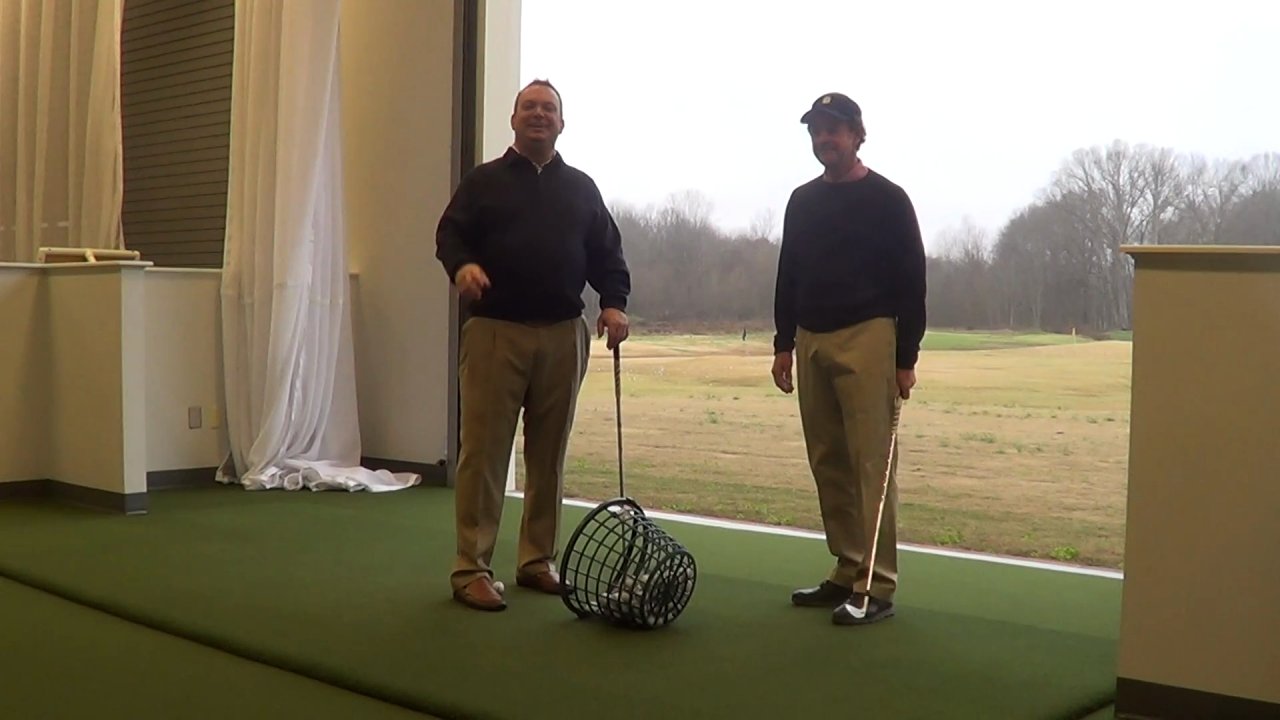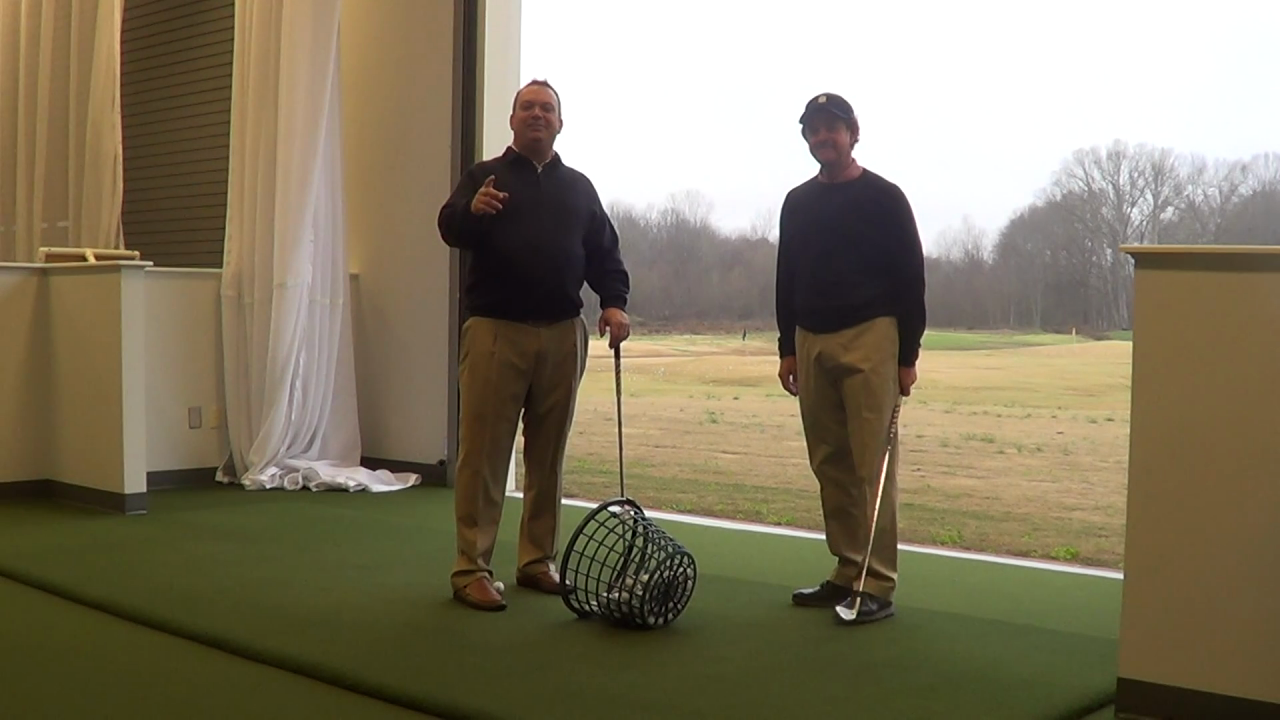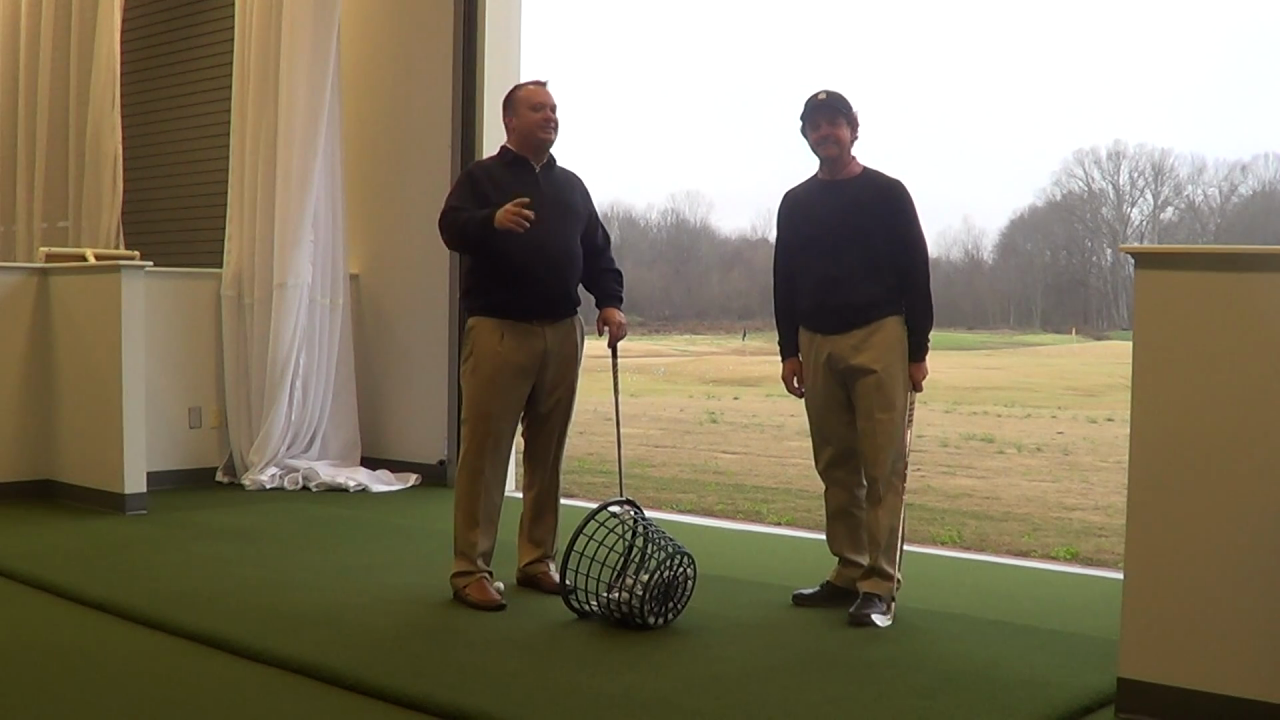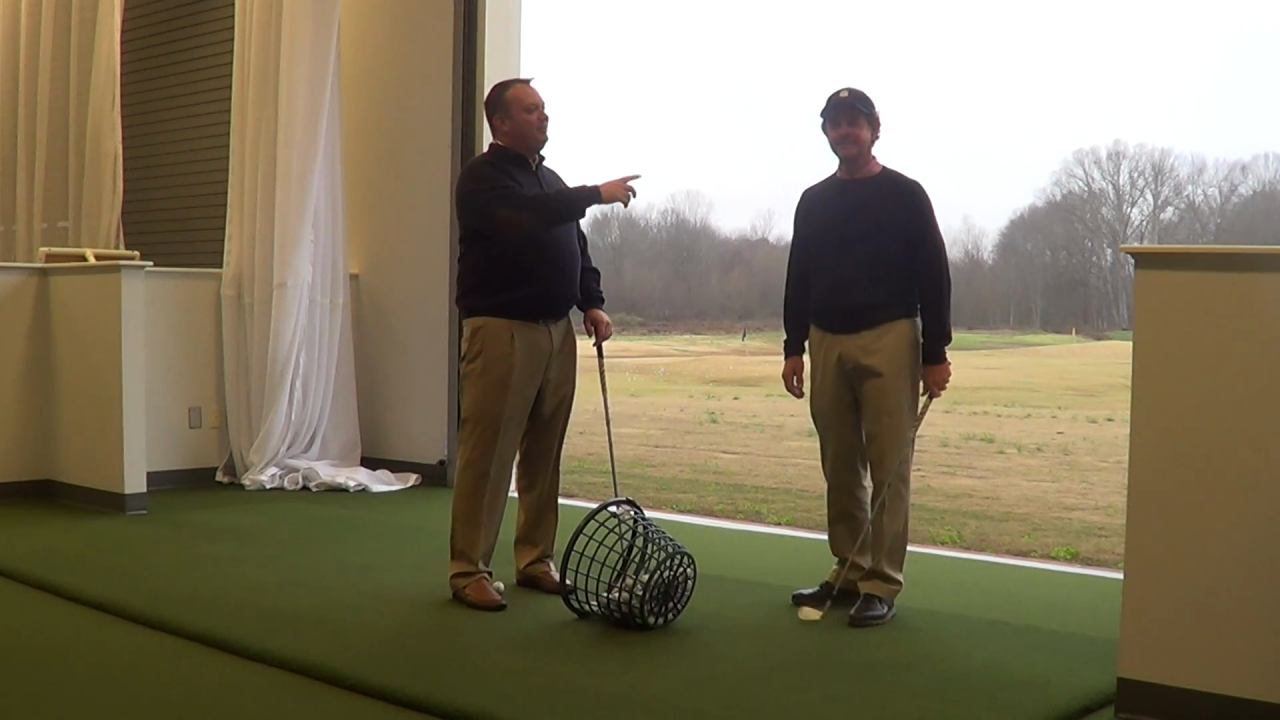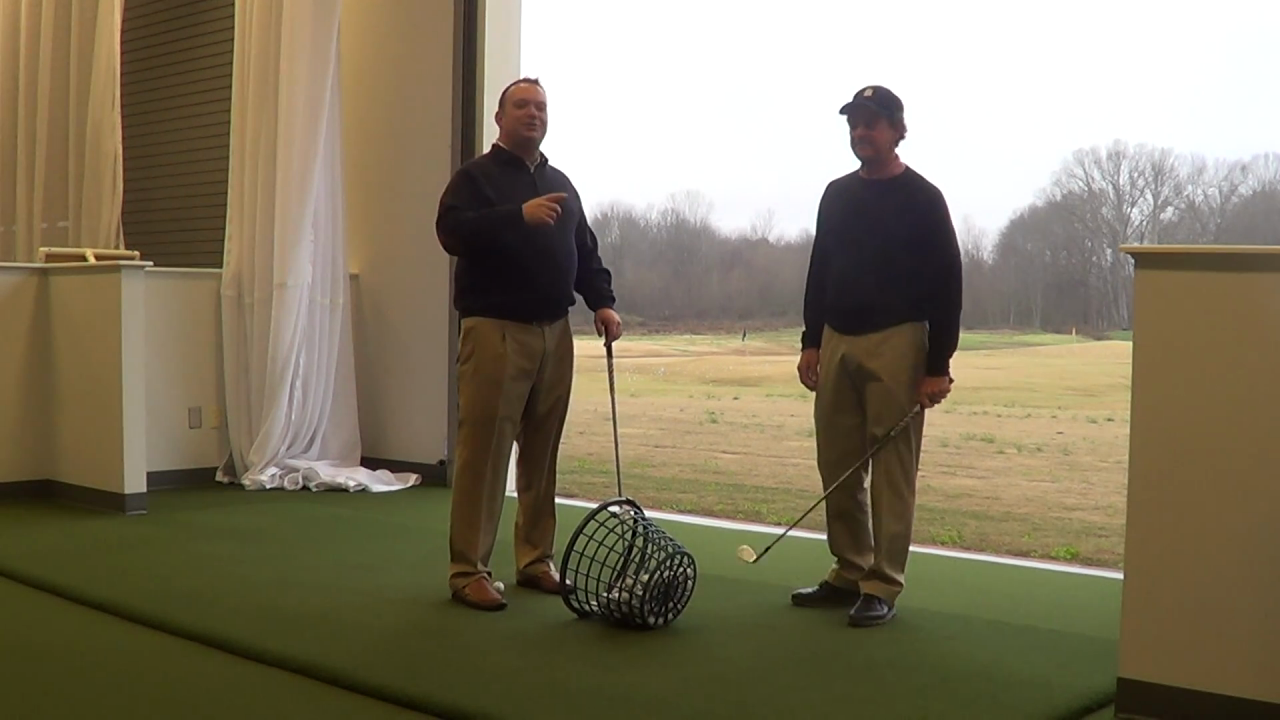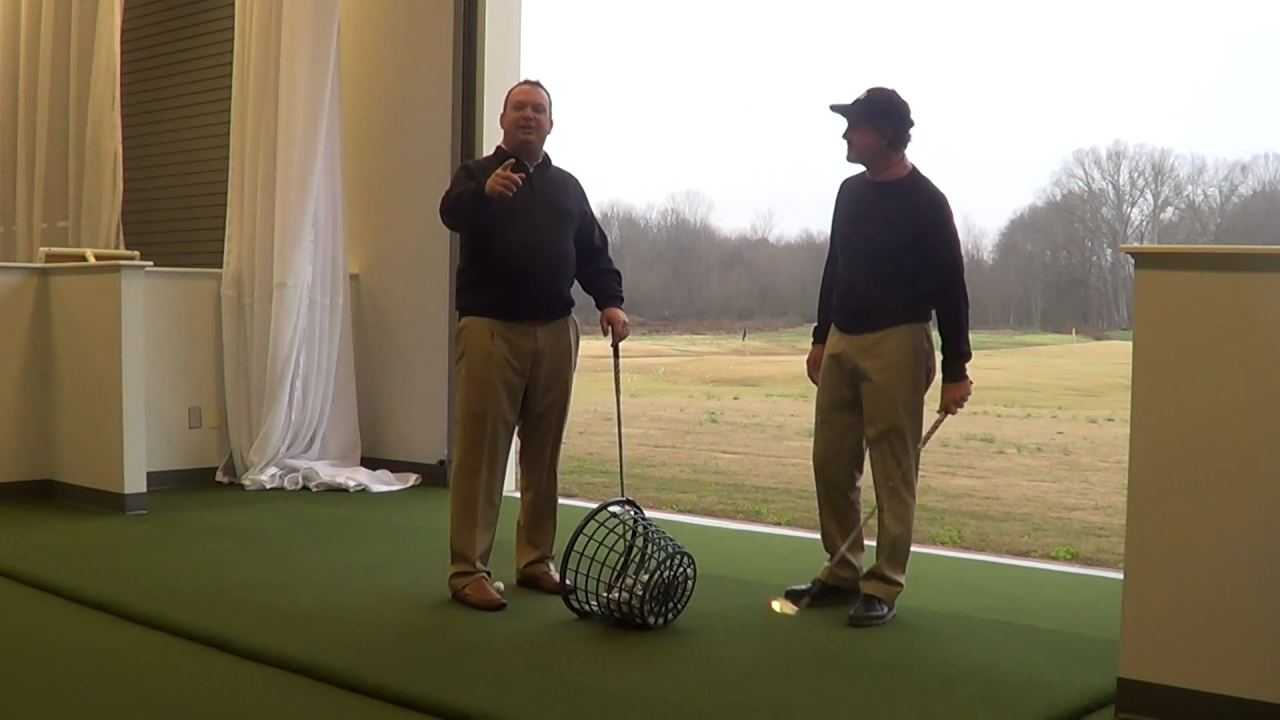
dt=0.4s
person 1, frame 1
left shoulder: (888, 199)
right shoulder: (802, 200)
left elbow: (911, 282)
right elbow: (788, 276)
left wrist: (907, 357)
right wrist: (784, 342)
left hip: (867, 338)
right hip: (813, 342)
left knee: (871, 463)
right knee: (829, 464)
left ankle: (876, 584)
right ankle: (847, 572)
person 1, frame 2
left shoulder: (884, 197)
right shoulder: (797, 202)
left elbow: (910, 278)
right elbow: (787, 279)
left wrist: (908, 354)
right wrist: (787, 346)
left hip: (869, 340)
right hip: (813, 343)
left knee: (872, 463)
right knee: (830, 464)
left ankle: (876, 583)
right ankle: (847, 571)
person 1, frame 3
left shoulder: (887, 194)
right shoulder: (796, 202)
left elbow: (915, 274)
right elbow: (785, 281)
left wrist: (917, 349)
right wrist: (790, 349)
left hip: (878, 339)
right hip: (819, 344)
left knee: (882, 465)
right knee: (835, 465)
left ankle: (879, 581)
right ankle: (848, 572)
person 1, frame 4
left shoulder: (905, 195)
right shoulder: (814, 200)
left elbow: (933, 276)
right elbow: (799, 278)
left wrist: (935, 352)
right wrist: (793, 347)
left hip: (889, 341)
right hip: (828, 343)
left knee: (888, 467)
right knee: (839, 467)
left ankle: (882, 584)
right ankle: (849, 571)
person 1, frame 5
left shoulder: (923, 199)
right shoulder: (836, 194)
left elbow: (946, 285)
right elbow: (819, 272)
left wrist: (938, 365)
right wrist: (811, 340)
left hip: (896, 344)
right hip: (838, 343)
left knee: (893, 469)
right knee: (836, 466)
left ankle: (882, 585)
right ankle: (849, 572)
person 1, frame 6
left shoulder: (925, 202)
right shoulder: (850, 191)
left elbow: (950, 288)
left wrist: (955, 370)
right wrist: (821, 335)
left hip: (896, 344)
right hip: (842, 342)
left knee: (893, 469)
right knee: (831, 462)
left ankle: (883, 584)
right ankle: (843, 571)
person 2, frame 1
left shoulder: (581, 186)
right shoulder: (484, 180)
left elbow: (607, 250)
right elbow: (449, 234)
left wrist: (614, 302)
right wrist: (461, 264)
left hip: (563, 334)
right hip: (495, 333)
left knee: (548, 454)
right knee: (484, 452)
left ankle: (538, 560)
right ankle: (471, 569)
person 2, frame 2
left shoulder: (578, 186)
right shoulder: (483, 176)
left elbow: (605, 250)
right elbow: (451, 228)
left wrist: (614, 301)
right wrist: (472, 210)
left hip: (563, 334)
right hip: (495, 331)
left knee: (548, 454)
right knee: (483, 452)
left ankle: (538, 560)
right ankle: (471, 569)
person 2, frame 3
left shoulder: (570, 184)
right shoulder: (481, 177)
left elbow: (597, 249)
right elbow: (454, 231)
left wrist: (610, 301)
right wrist: (494, 221)
left hip: (562, 332)
right hip: (497, 331)
left knee: (547, 453)
right knee: (484, 450)
left ankle: (537, 559)
right ankle: (470, 569)
person 2, frame 4
left shoulder: (552, 180)
right shoulder: (483, 175)
left elbow: (577, 248)
right elbow: (526, 216)
left wrist: (593, 302)
right wrist: (595, 194)
left hip: (557, 330)
right hip: (499, 330)
left knee: (544, 452)
right knee: (487, 451)
left ankle: (536, 559)
right ankle: (468, 570)
person 2, frame 5
left shoulder: (560, 184)
right shoulder: (476, 175)
left elbow: (585, 250)
right elbow: (453, 234)
left wrist: (602, 302)
right wrist: (517, 215)
left hip: (554, 332)
right hip: (494, 331)
left knee: (542, 452)
right knee: (484, 450)
left ankle: (536, 559)
right ankle: (469, 570)
person 2, frame 6
left shoulder: (567, 185)
right shoulder: (477, 174)
left elbow: (593, 251)
right elbow: (453, 214)
left wrist: (610, 301)
right wrist: (487, 191)
left hip: (555, 332)
right hip: (490, 329)
left knee: (544, 452)
right knee: (480, 451)
left ankle: (536, 559)
right ankle: (468, 570)
